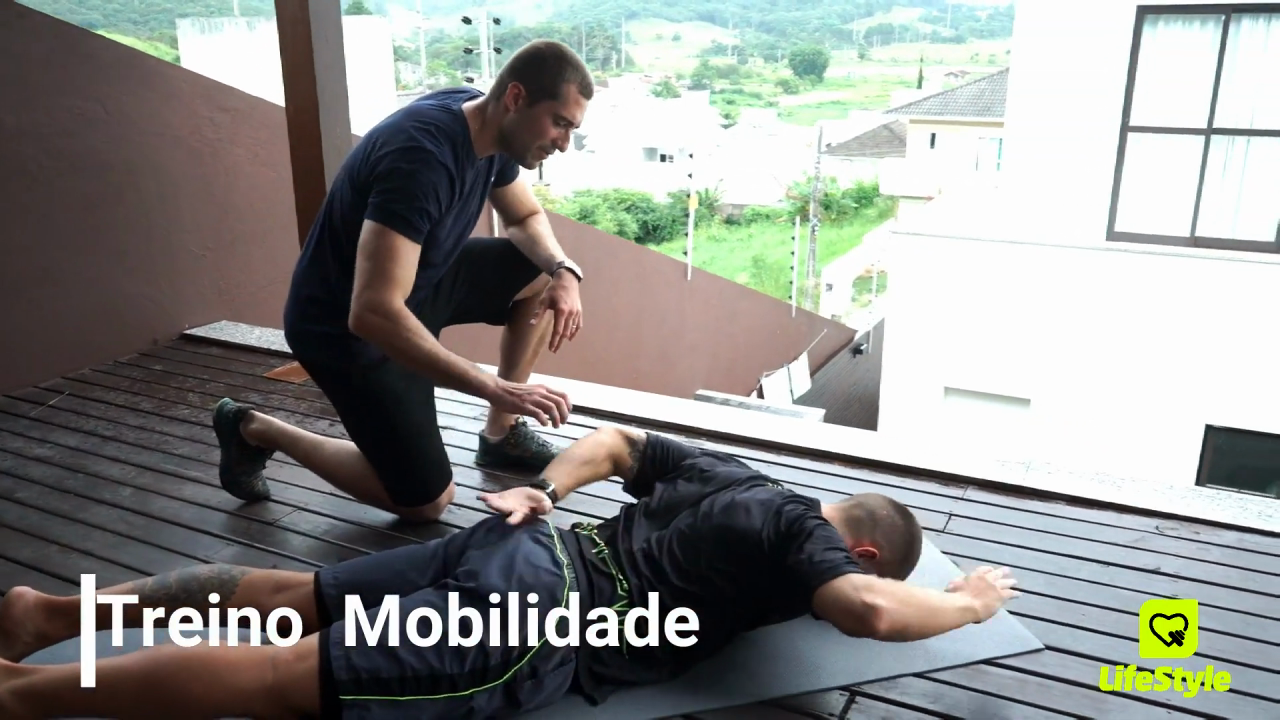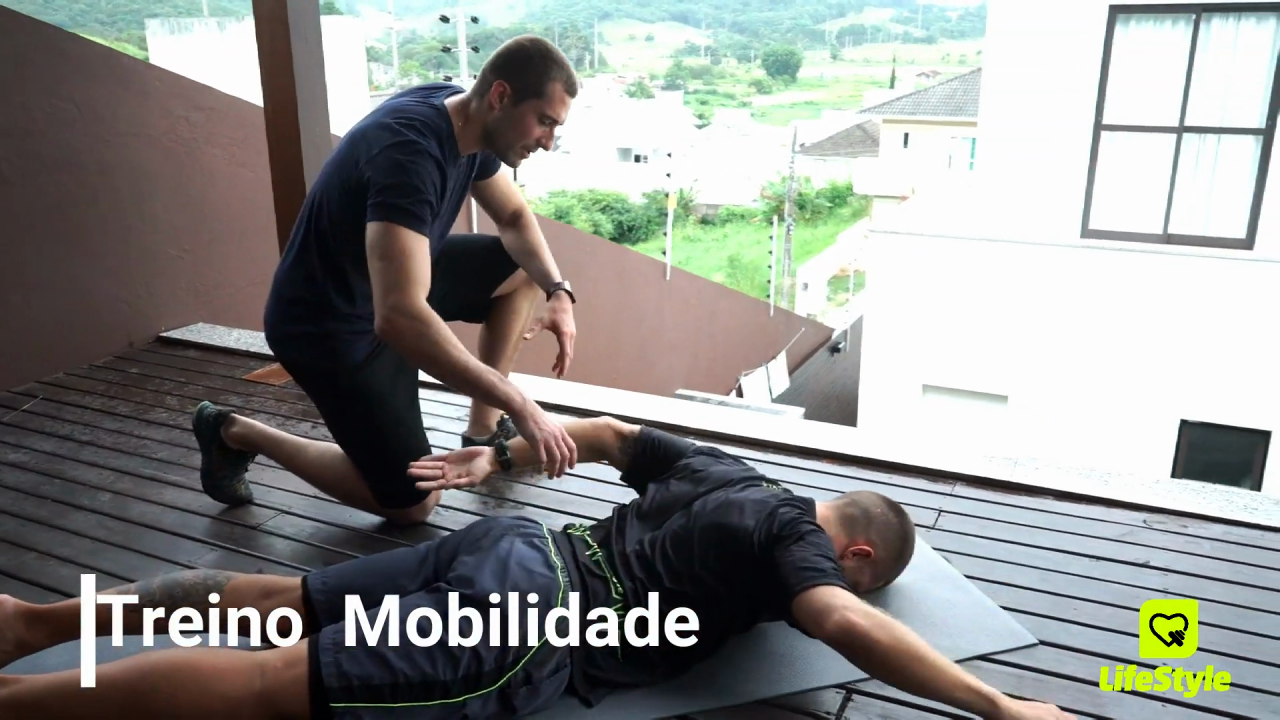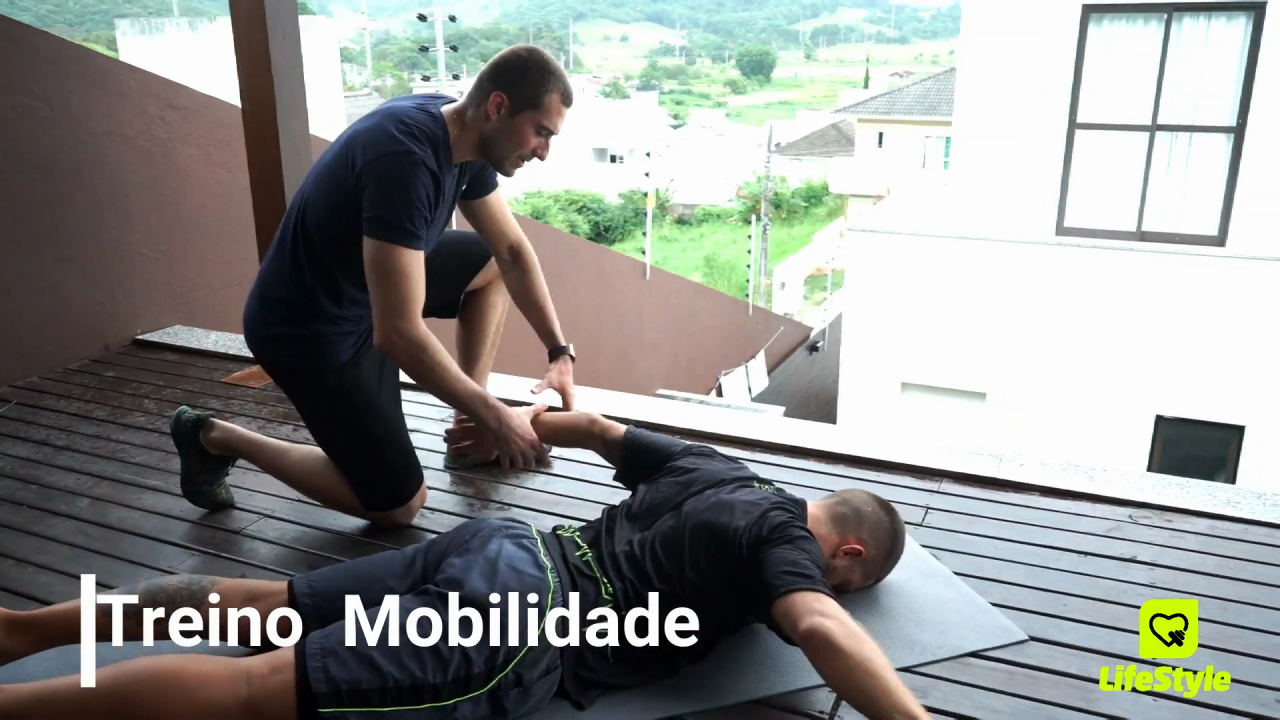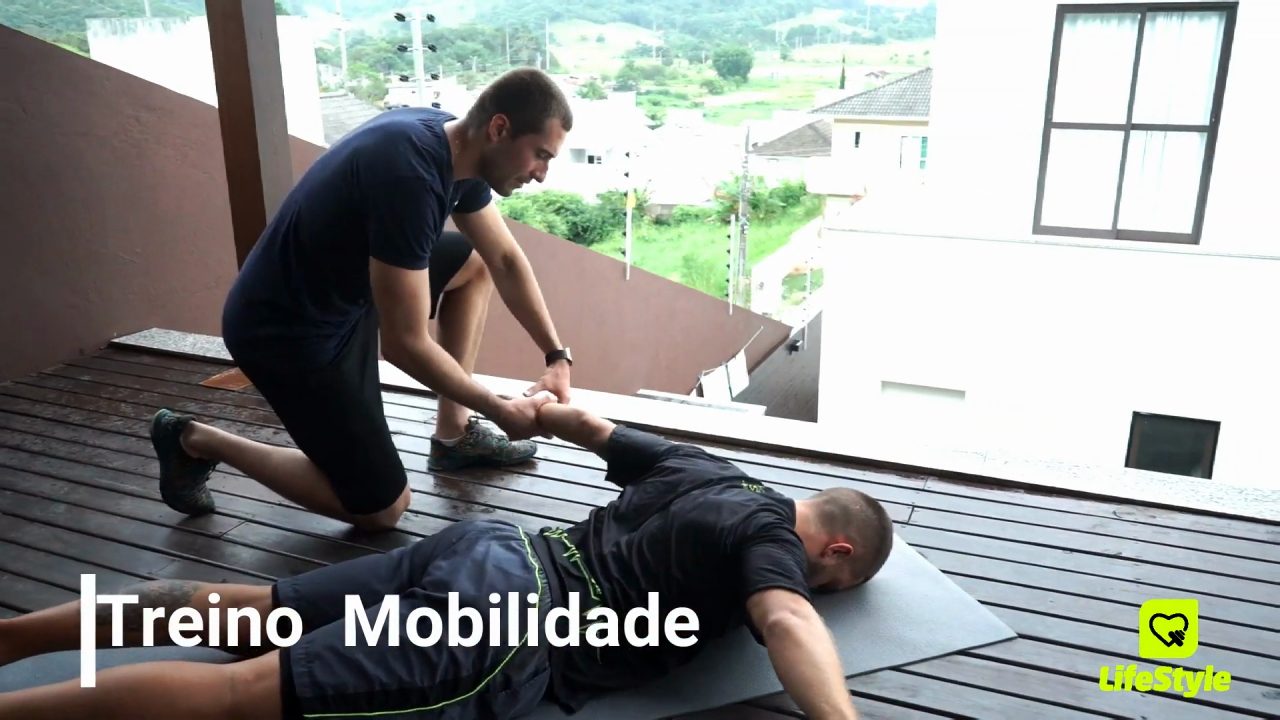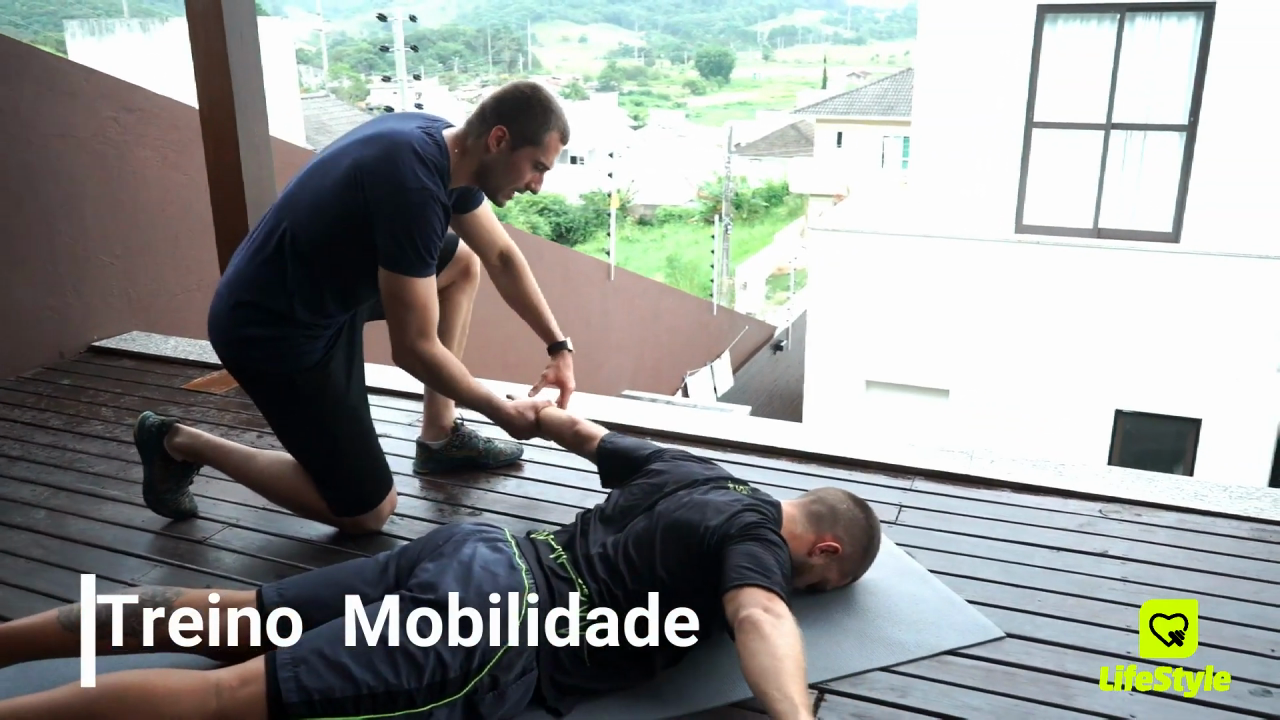
dt=0.2s
person 1, frame 1
left shoulder: (735, 477)
right shoulder: (800, 541)
left elbow: (612, 441)
right elbow: (881, 612)
left wrist: (534, 491)
right wrist: (974, 597)
left hip: (508, 554)
left knee: (272, 593)
person 1, frame 2
left shoulder: (729, 471)
right shoulder: (798, 537)
left elbow: (610, 434)
right elbow: (852, 629)
left wrist: (488, 455)
left hip: (507, 543)
right hip: (529, 627)
left knee: (268, 602)
person 1, frame 3
left shoulder: (717, 469)
right shoulder: (786, 540)
left elbow: (592, 426)
right elbow: (824, 631)
left wrist: (510, 425)
left hip: (496, 551)
right hip: (511, 635)
left knee: (256, 609)
person 1, frame 4
left shoulder: (704, 468)
right shoulder: (775, 540)
left elbow: (588, 424)
right elbow: (788, 623)
left wrist: (526, 412)
left hip: (482, 554)
right hip: (499, 638)
left knee: (237, 613)
person 1, frame 5
left shoulder: (694, 470)
right shoulder: (759, 537)
left elbow: (584, 433)
right elbow: (758, 618)
left wrist: (536, 414)
left hip: (469, 555)
right hip: (489, 637)
left knee: (220, 621)
person 2, frame 1
left shoulder: (487, 127)
right shoulder: (419, 160)
left elbow: (526, 217)
right elbow: (372, 316)
left wrist: (563, 269)
right wrist: (495, 388)
right hip: (341, 325)
left knee: (543, 272)
right knee: (427, 501)
left ankle: (500, 435)
right ankle: (254, 431)
person 2, frame 2
left shoulder: (468, 123)
right shoulder: (408, 154)
left elbow: (514, 217)
right elbow: (401, 318)
left wrist: (558, 289)
right wrist: (520, 408)
right hip: (328, 325)
left knee: (520, 267)
right knee: (413, 502)
left ankle: (484, 433)
right ankle: (236, 435)
person 2, frame 3
left shoulder: (462, 134)
right shoulder: (406, 160)
left elbow: (512, 249)
right elbow: (398, 333)
left wrist: (560, 352)
right wrist: (497, 419)
right hip: (308, 329)
left knee: (492, 262)
right knee: (398, 505)
right ankle: (216, 439)
person 2, frame 4
left shoulder: (453, 142)
right shoulder: (410, 178)
left elbow: (506, 260)
right elbow: (405, 344)
left wrist: (557, 356)
right wrist: (499, 411)
right hip: (285, 330)
left knee: (475, 262)
right knee: (382, 509)
left ankle: (453, 436)
right ankle: (197, 442)
person 2, frame 5
left shoulder: (445, 145)
right shoulder: (414, 187)
left elbow: (501, 256)
right elbow: (414, 350)
left wrist: (559, 346)
right wrist: (503, 412)
right hip: (270, 330)
left knee: (462, 262)
right knee: (368, 511)
left ankle: (439, 439)
right ankle: (182, 445)
